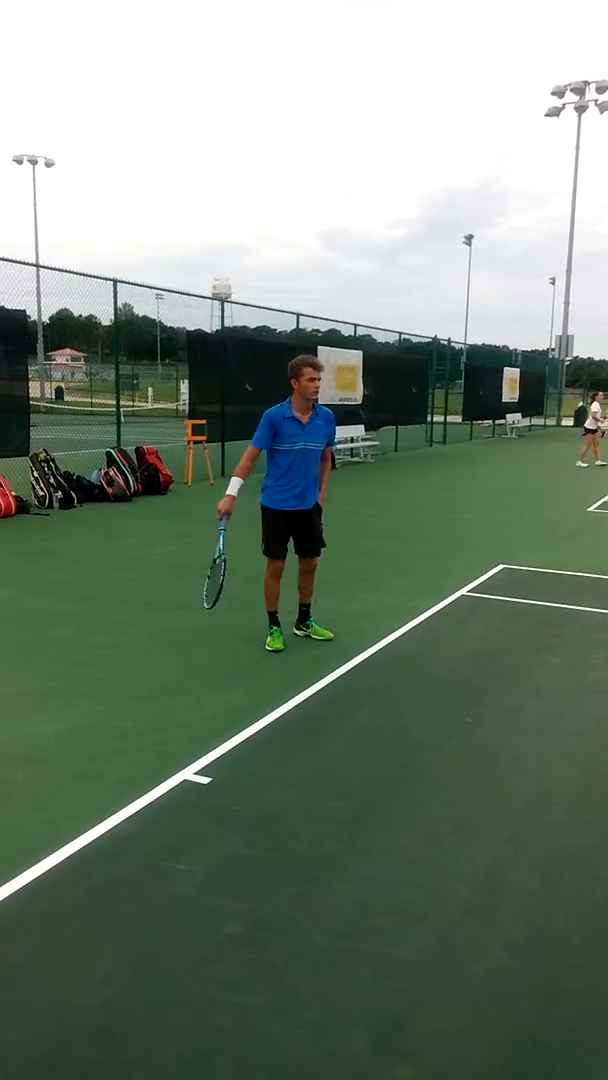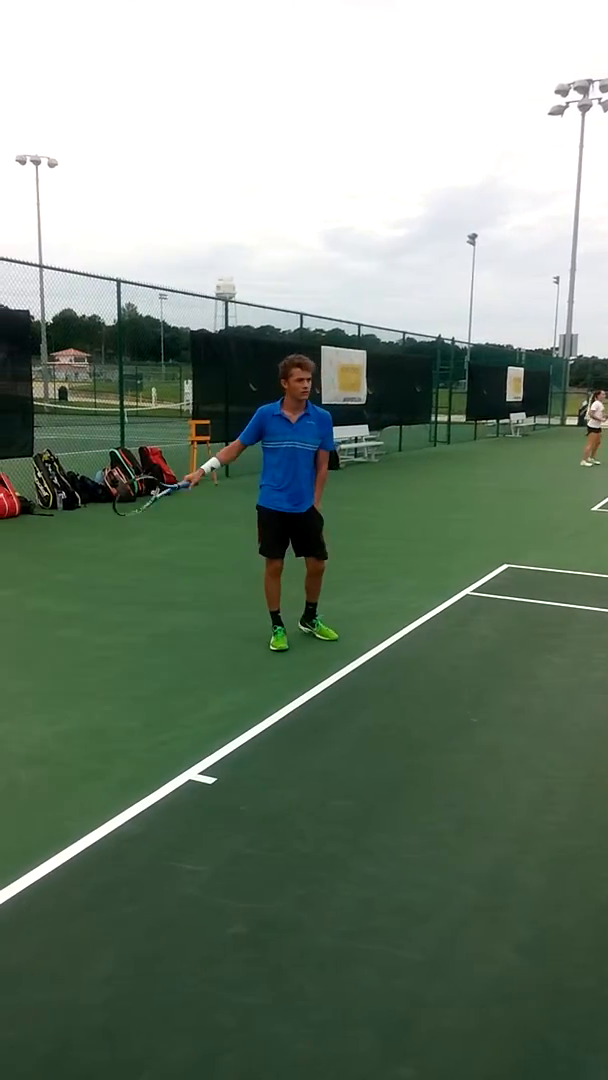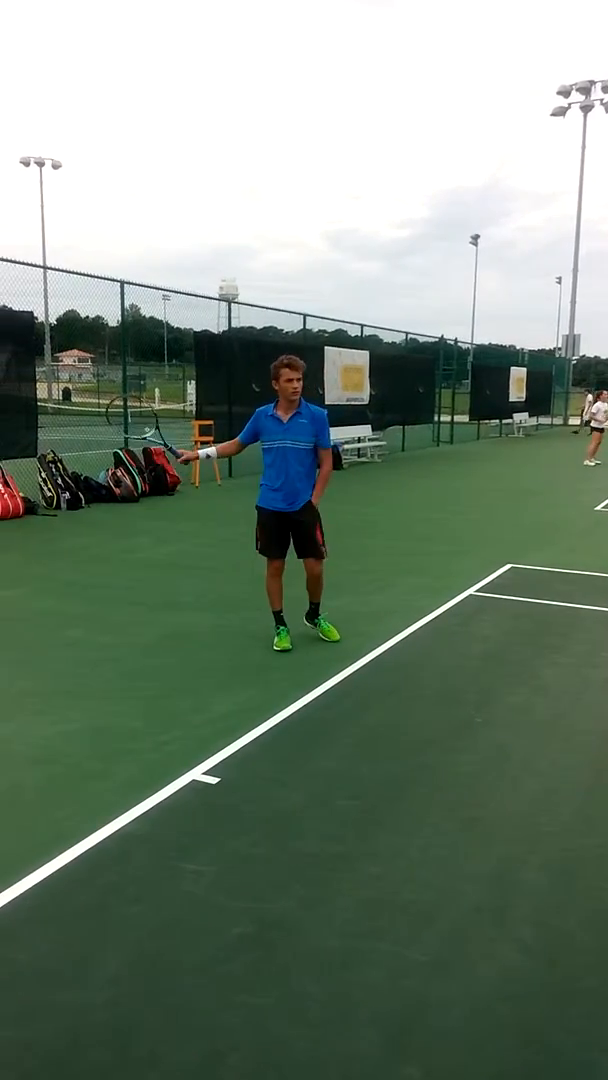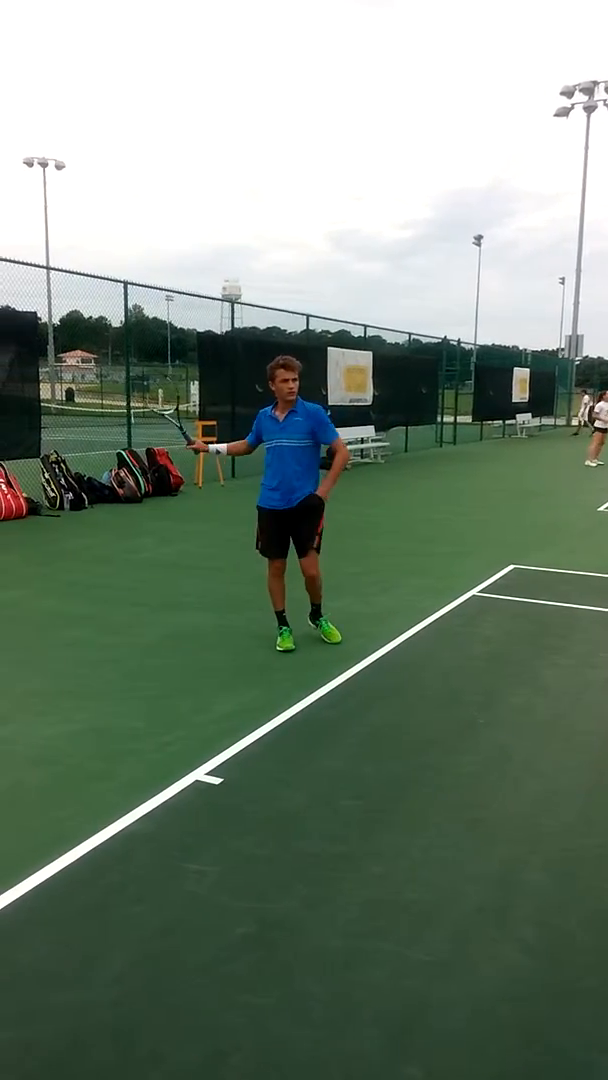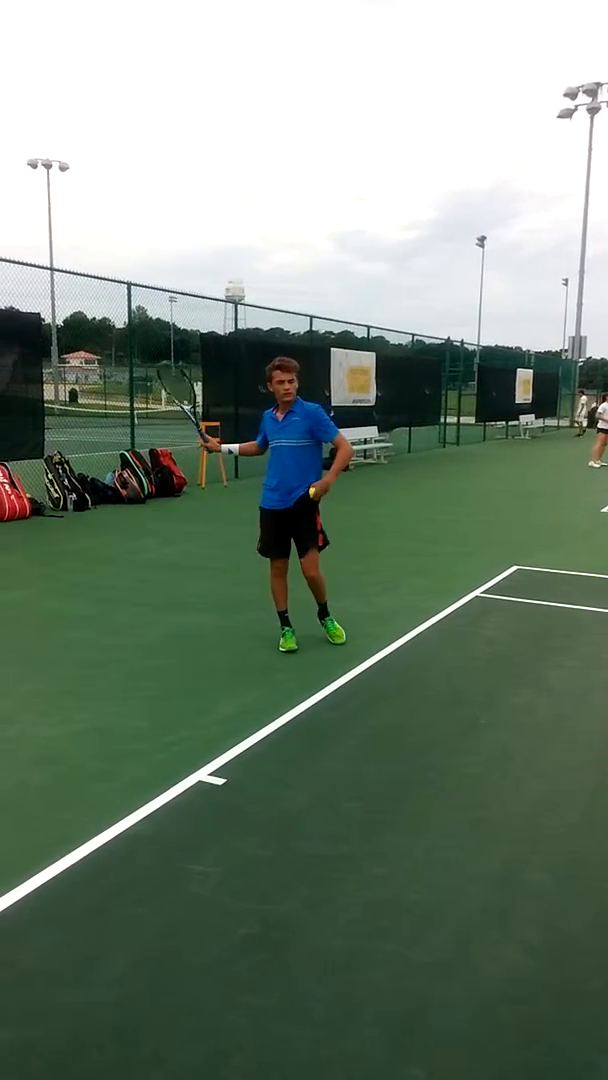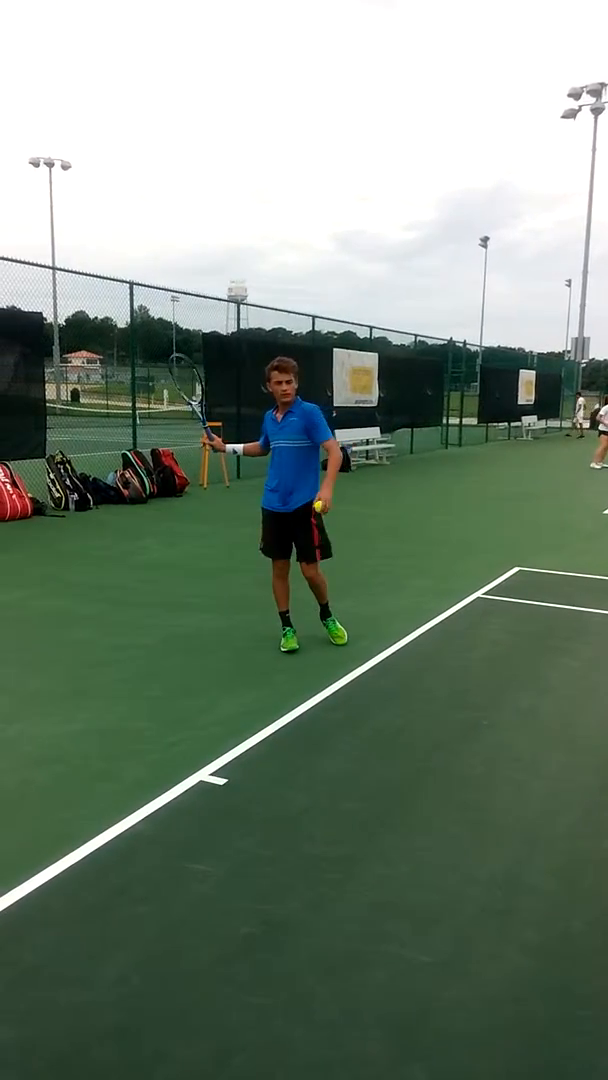
dt=0.2s
person 1, frame 1
left shoulder: (326, 418)
right shoulder: (274, 416)
right elbow: (250, 456)
left wrist: (321, 495)
right wrist: (230, 494)
left hip: (309, 506)
right hip: (276, 505)
left knee: (309, 563)
right knee: (275, 565)
left ankle: (304, 621)
right ankle: (273, 627)
person 1, frame 2
left shoulder: (322, 418)
right shoulder: (265, 415)
left elbow: (322, 465)
right elbow: (236, 447)
left wrist: (315, 503)
right wrist: (203, 469)
left hip: (306, 507)
right hip: (272, 506)
left knee: (317, 565)
right knee: (274, 566)
left ankle: (310, 619)
right ankle: (277, 627)
person 1, frame 3
left shoulder: (316, 416)
right shoulder: (261, 416)
left elbow: (326, 462)
right elbow: (236, 445)
left wrist: (314, 500)
right wrist: (199, 453)
left hip: (303, 506)
right hip: (270, 506)
left knee: (315, 567)
right knee: (275, 566)
left ankle: (315, 616)
right ankle: (280, 626)
person 1, frame 4
left shoulder: (313, 413)
right shoulder: (264, 417)
left elbow: (341, 451)
right elbow: (247, 445)
left wrist: (327, 487)
right wrist: (209, 448)
left hip: (304, 503)
right hip: (270, 504)
left knee: (310, 568)
right knee: (276, 566)
left ankle: (318, 616)
right ankle: (283, 627)
person 1, frame 5
left shoulder: (312, 412)
right shoulder: (268, 417)
left elbow: (345, 448)
left wrist: (328, 478)
right wrist: (221, 447)
left hip: (304, 502)
right hip: (271, 504)
left knee: (310, 568)
right knee: (278, 567)
left ankle: (325, 616)
right ankle: (285, 628)
person 1, frame 6
left shoulder: (310, 412)
right shoulder: (269, 417)
left elbow: (334, 451)
left wrist: (327, 488)
right wrist: (226, 447)
left hip: (304, 505)
right hip: (273, 505)
left knee: (310, 570)
right knee: (279, 567)
left ankle: (327, 617)
right ankle: (287, 628)
